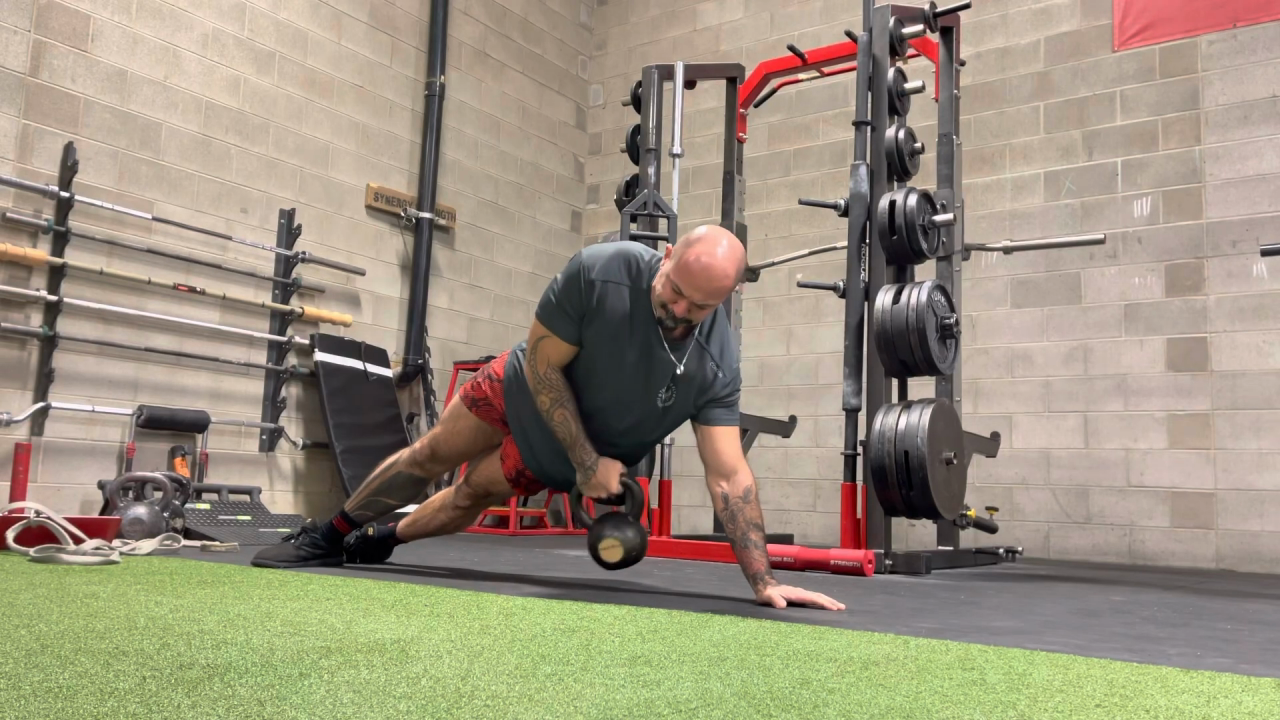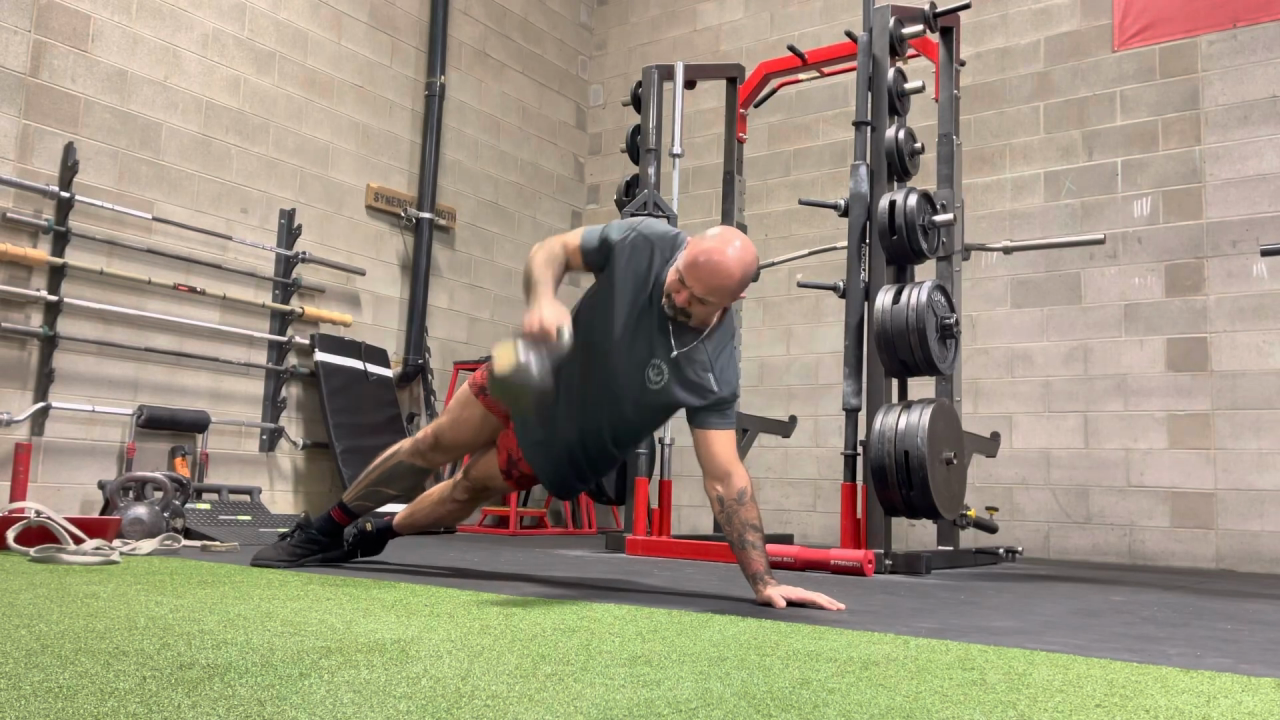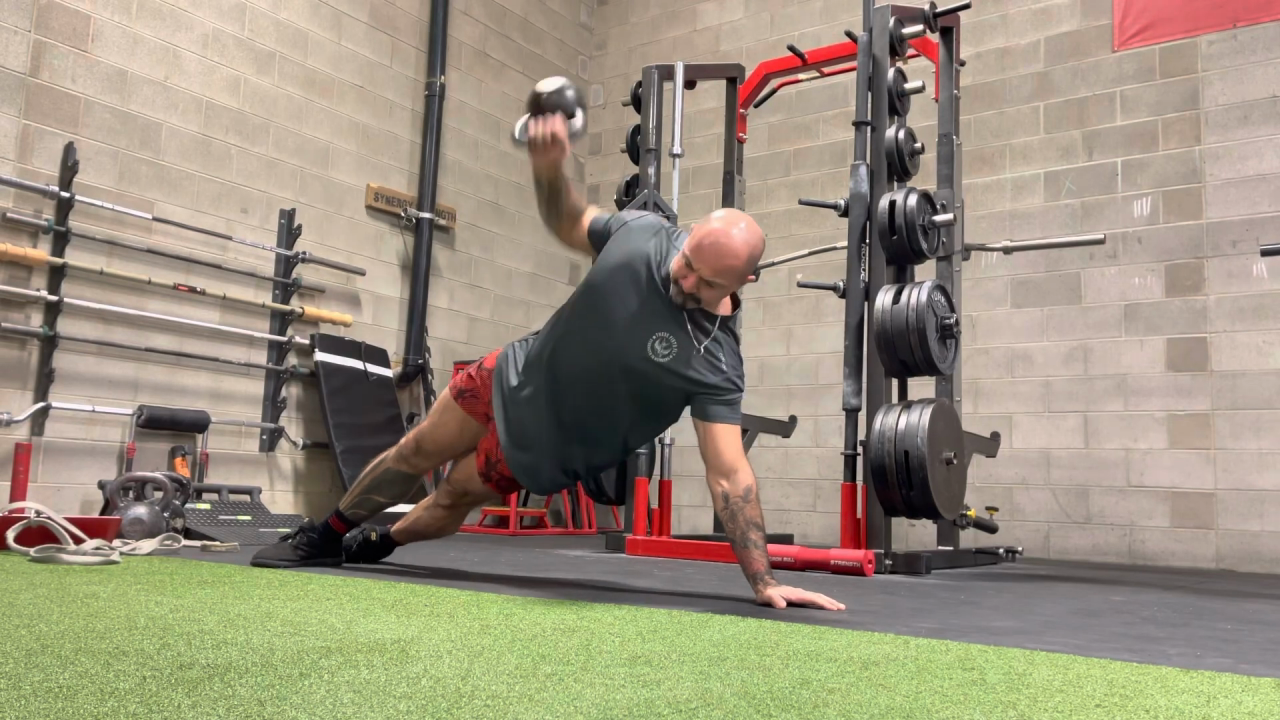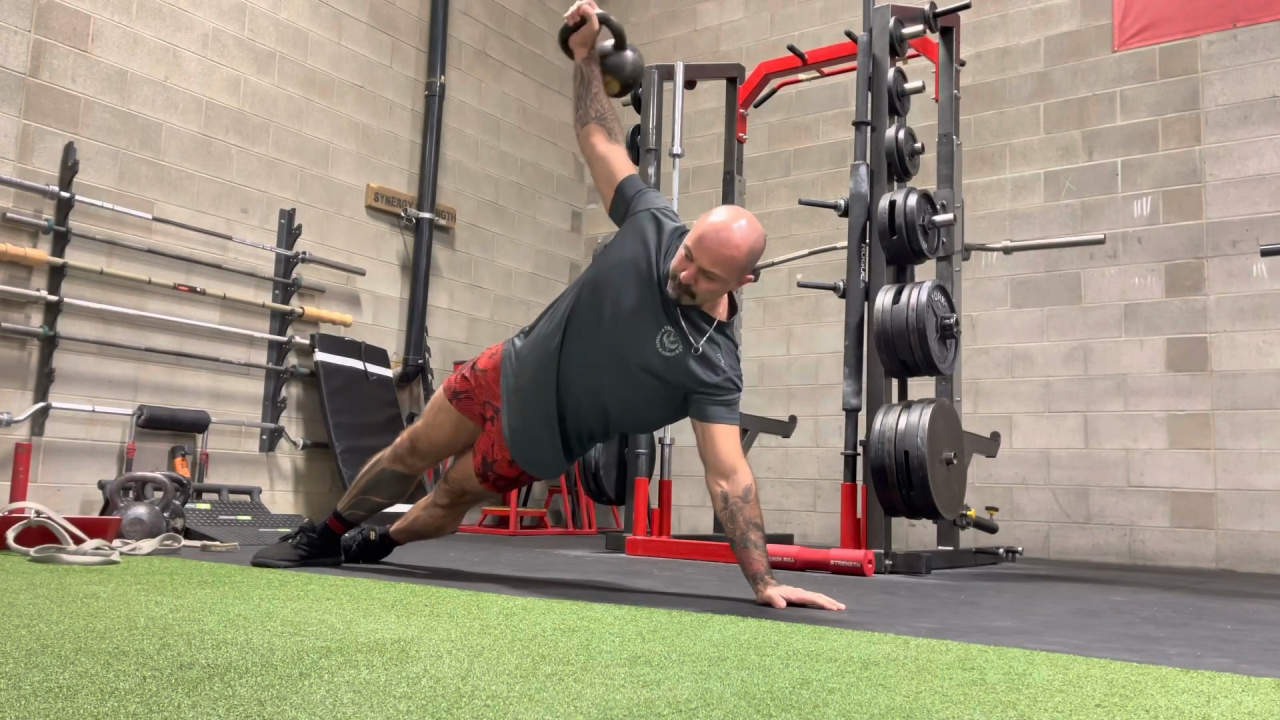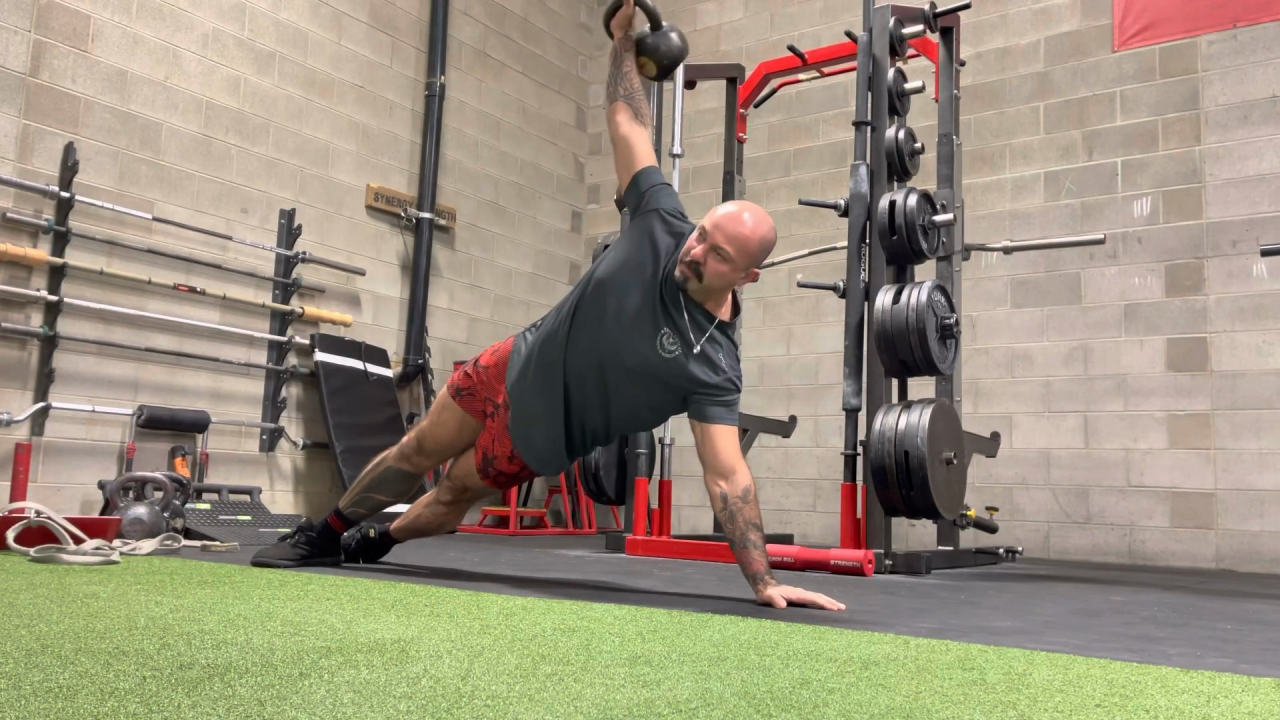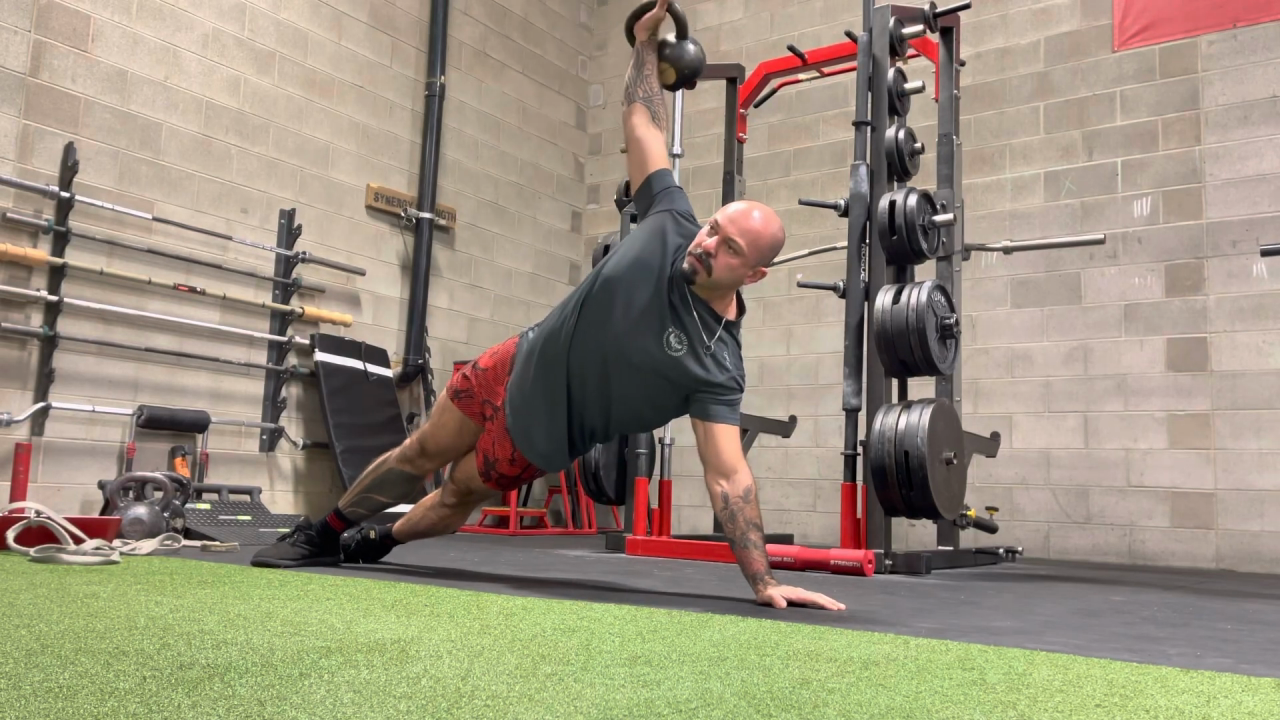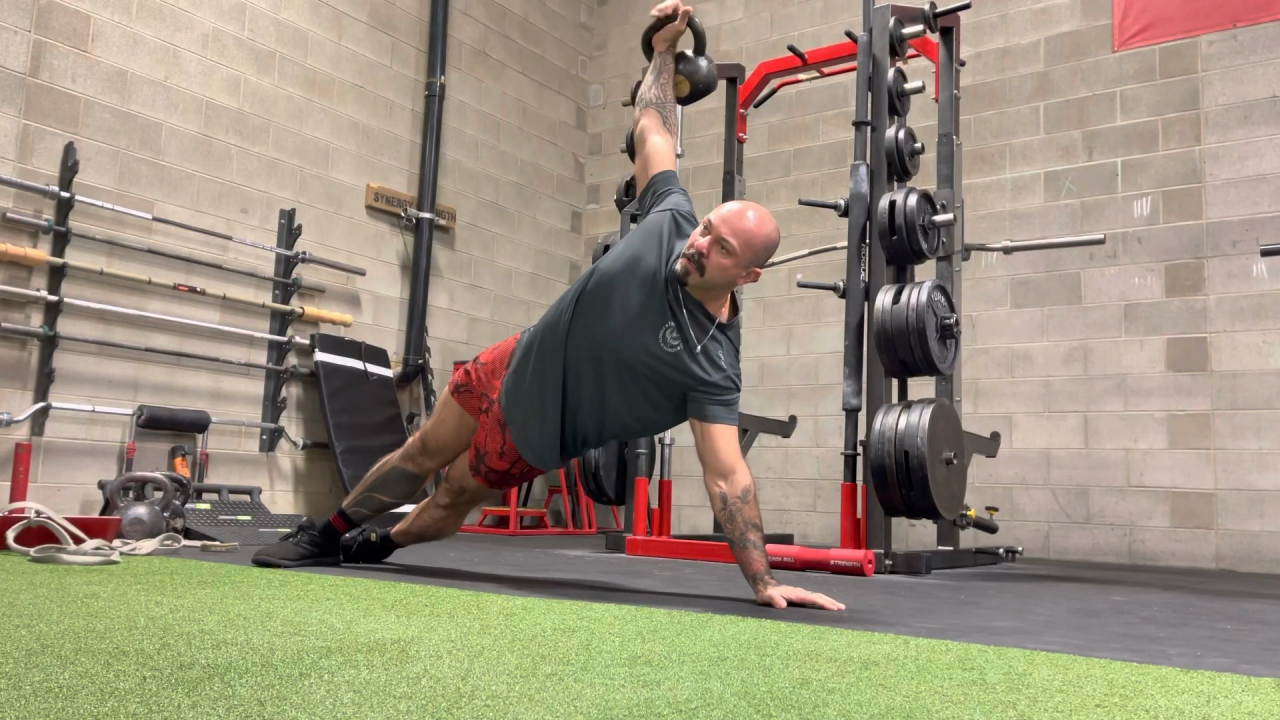
dt=0.3s
person 1, frame 1
left shoulder: (714, 365)
right shoulder: (600, 271)
left elbow: (728, 474)
right elbow: (544, 365)
left wrist: (762, 579)
right wrist: (587, 463)
left hip: (549, 449)
right hip: (520, 387)
left knee: (474, 494)
right knee: (429, 456)
left ankle: (376, 542)
right ankle: (331, 535)
person 1, frame 2
left shoulder: (712, 370)
right shoulder: (646, 241)
left elbow: (725, 476)
right elbow: (552, 250)
left wrist: (763, 580)
right wrist: (542, 298)
left hip: (560, 439)
left knee: (471, 488)
right knee: (431, 446)
left ankle: (373, 535)
right ankle: (327, 529)
person 1, frame 3
left shoulder: (716, 366)
right shoulder: (646, 232)
left elbow: (729, 475)
right elbow: (567, 225)
left wrist: (763, 578)
right wrist: (548, 168)
left hip: (540, 446)
right hip: (515, 378)
left knee: (454, 499)
right knee: (416, 452)
left ankle: (373, 544)
right ankle: (327, 535)
person 1, frame 4
left shoulder: (712, 362)
right shoulder: (653, 224)
left elbow: (728, 475)
right elbow: (599, 139)
left wrist: (764, 582)
right wrist: (584, 55)
left hip: (535, 434)
right hip: (510, 371)
left knee: (453, 497)
right knee: (413, 453)
left ankle: (370, 547)
right ankle: (327, 536)
person 1, frame 5
left shoulder: (712, 364)
right shoulder: (663, 224)
left elbow: (727, 476)
right elbow: (628, 126)
left wrist: (764, 582)
left hip: (540, 428)
right hip: (516, 366)
left knee: (458, 491)
right knee: (419, 452)
left ankle: (369, 543)
right ankle: (326, 535)
person 1, frame 6
left shoulder: (716, 363)
right shoulder: (671, 227)
left elbow: (728, 476)
right elbow: (643, 128)
left wrist: (763, 580)
left hip: (541, 428)
right hip: (518, 367)
left knee: (460, 494)
right knee: (421, 454)
left ankle: (369, 543)
right ankle: (326, 533)
person 1, frame 7
left shoulder: (712, 361)
right shoulder: (671, 219)
left elbow: (727, 476)
right elbow: (652, 129)
left wrist: (763, 581)
left hip: (538, 426)
right hip: (517, 366)
left knee: (457, 495)
right knee: (421, 454)
left ankle: (372, 544)
right ankle: (329, 534)
